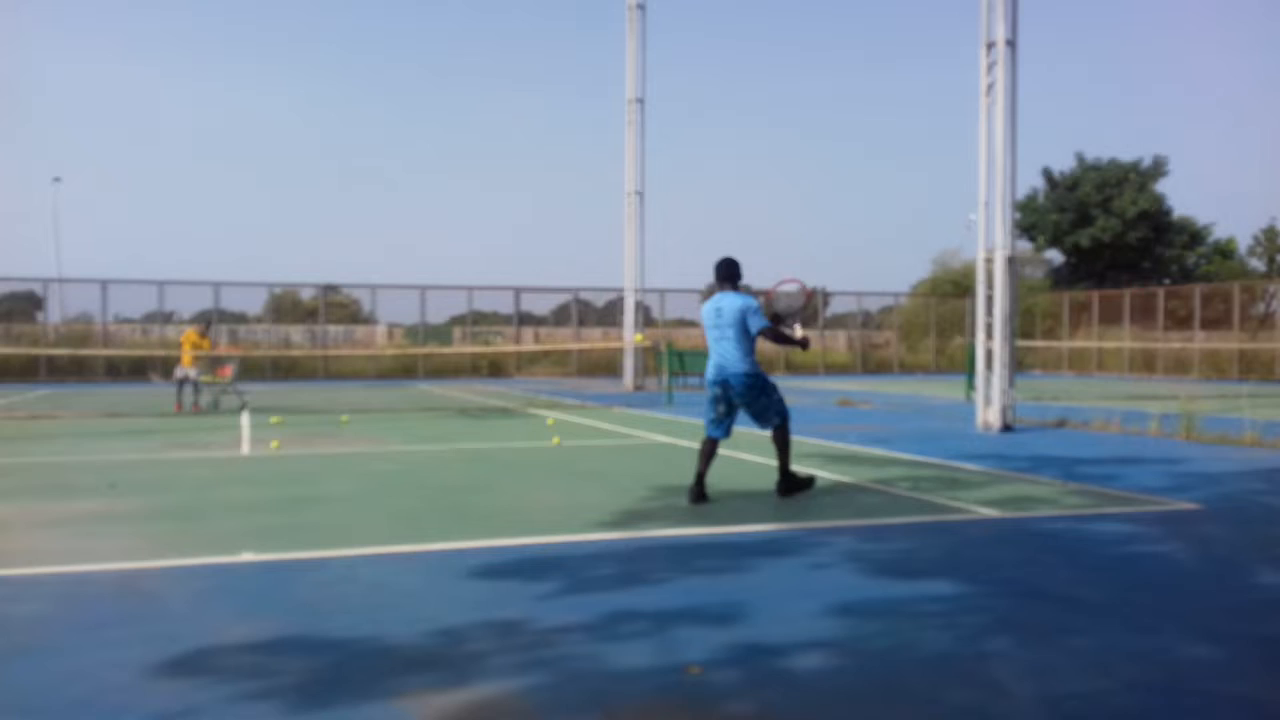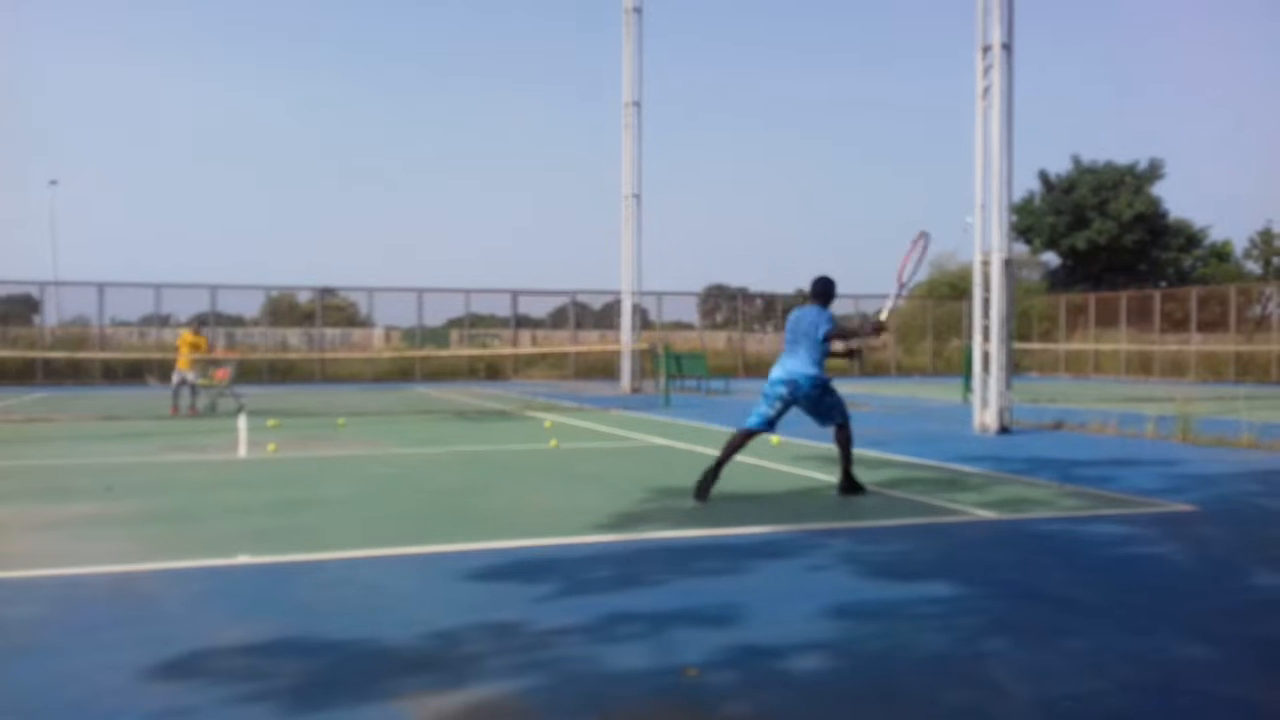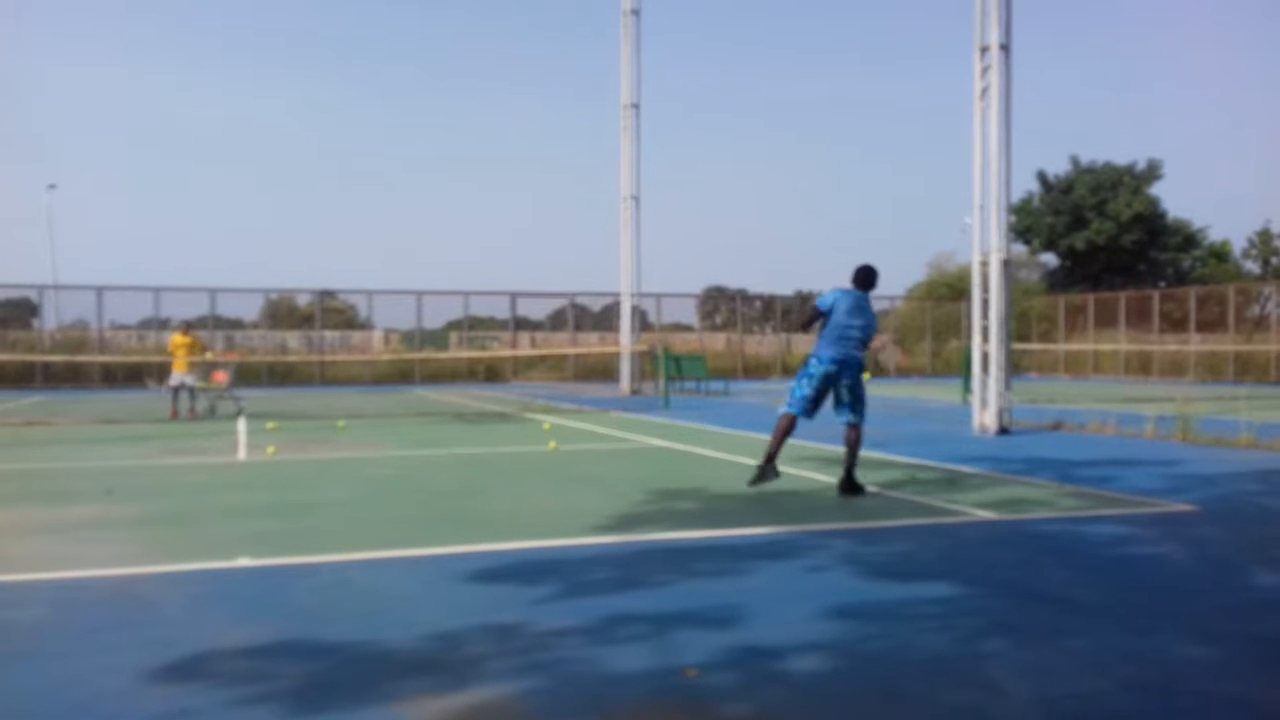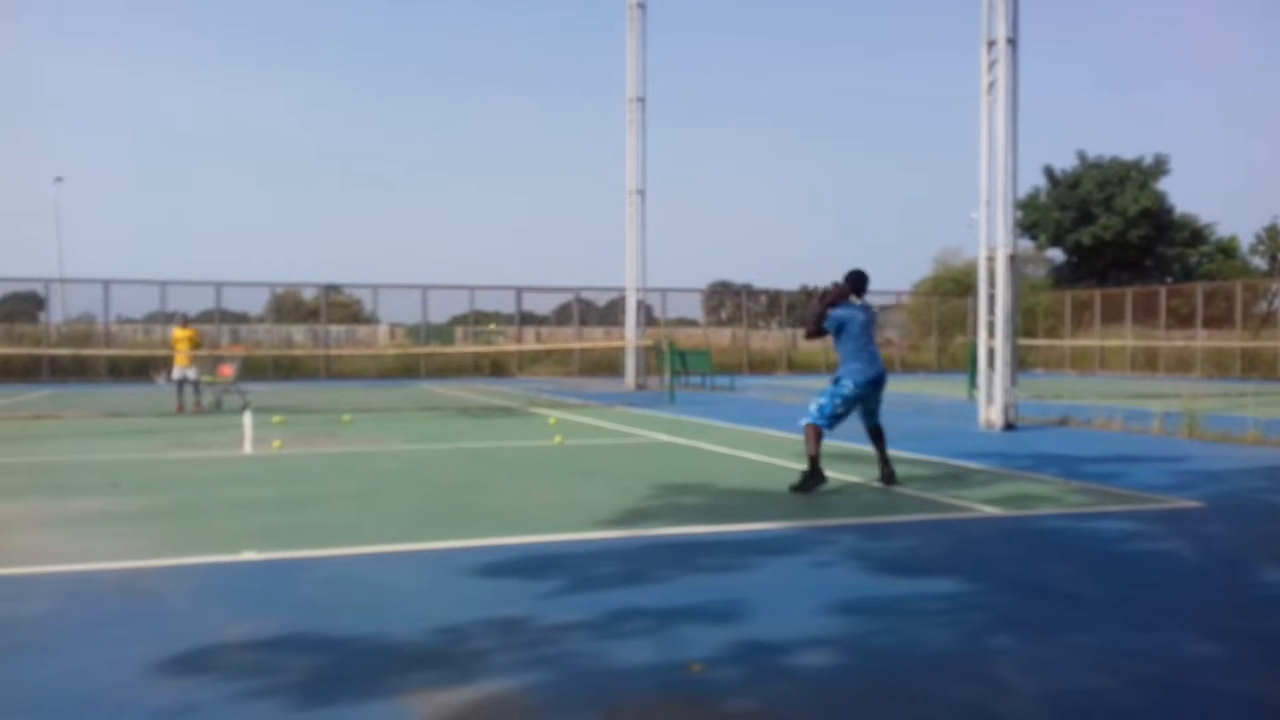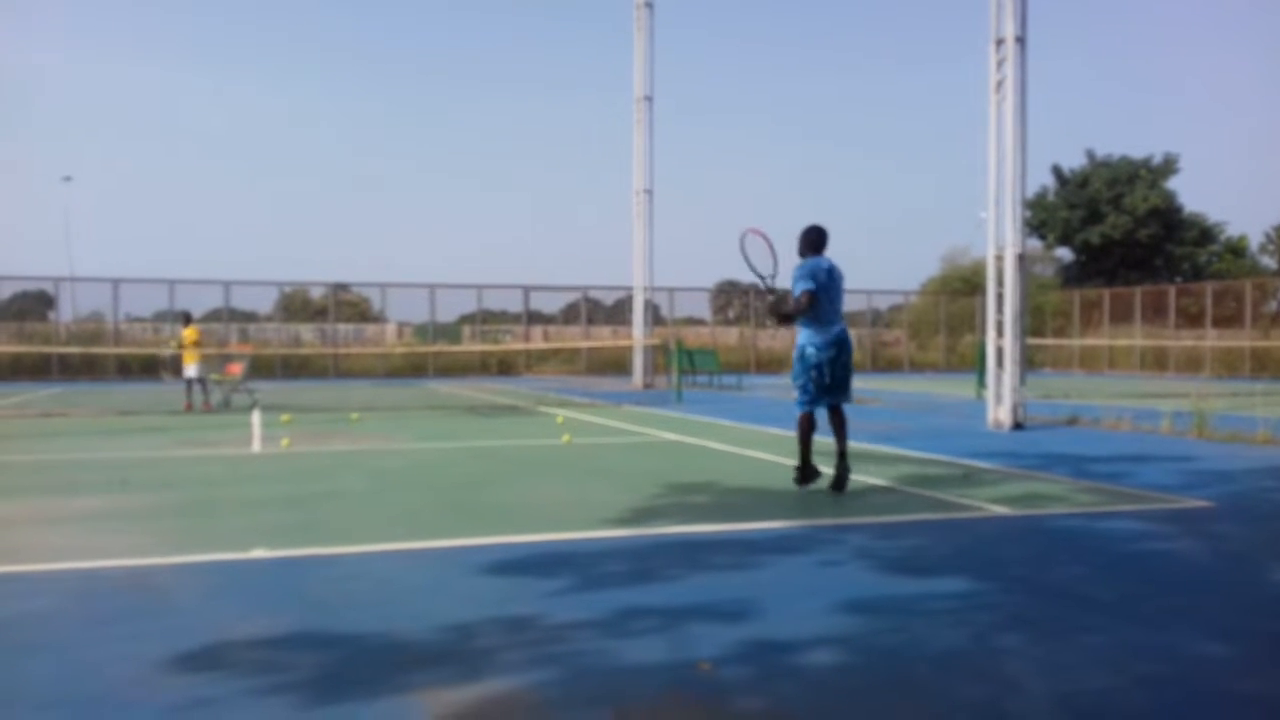
dt=0.4s
person 1, frame 1
left shoulder: (706, 309)
right shoulder: (747, 303)
right elbow: (769, 334)
left wrist: (769, 321)
right wrist: (797, 342)
left hip: (715, 377)
right hip: (744, 376)
left knee: (713, 433)
right knee: (779, 419)
left ankle: (698, 484)
right ankle: (785, 479)
person 1, frame 2
left shoulder: (794, 315)
right shoulder: (823, 316)
right elbow: (832, 334)
left wrist: (840, 353)
right wrist: (864, 332)
left hip: (779, 379)
right hip: (810, 381)
left knee: (749, 429)
right knee: (841, 423)
left ankle: (713, 472)
right ankle: (847, 479)
person 1, frame 3
left shoulder: (837, 294)
right shoulder: (870, 314)
left elbow: (808, 322)
left wrist: (805, 323)
left hip: (822, 360)
right hip: (852, 365)
left knee: (792, 411)
right knee: (853, 420)
left ankle: (768, 464)
right ankle: (848, 478)
person 1, frame 4
left shoulder: (843, 312)
right shoulder: (867, 311)
left elbow: (811, 333)
right elbow: (831, 321)
left wrist: (823, 306)
right wrist: (828, 305)
left hip: (853, 380)
right hip: (876, 377)
left knee: (812, 421)
right knee: (871, 421)
left ankle: (814, 471)
right ankle: (886, 468)
person 1, frame 5
left shoulder: (804, 269)
right shoulder: (834, 270)
left elbow: (805, 305)
left wrist: (785, 309)
right wrist: (791, 311)
left hip: (814, 345)
right hip: (840, 340)
left knee: (806, 408)
right knee: (835, 405)
left ankle: (806, 467)
right ankle: (842, 464)
